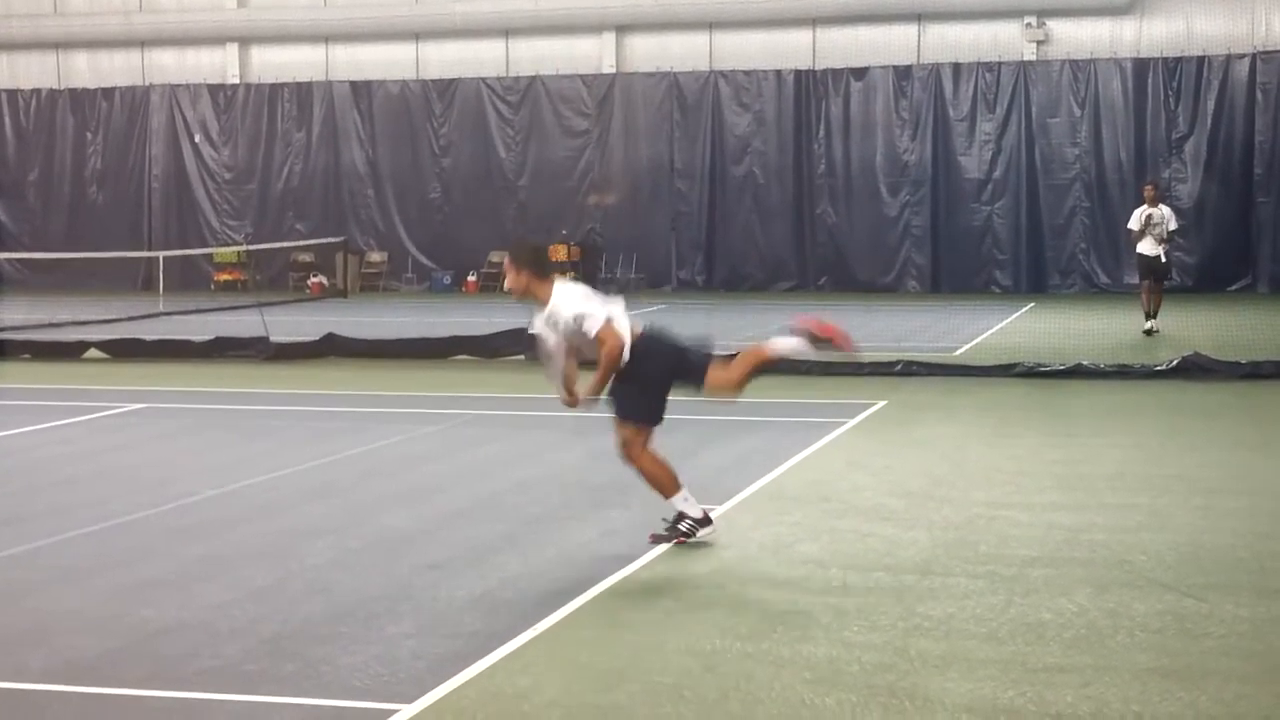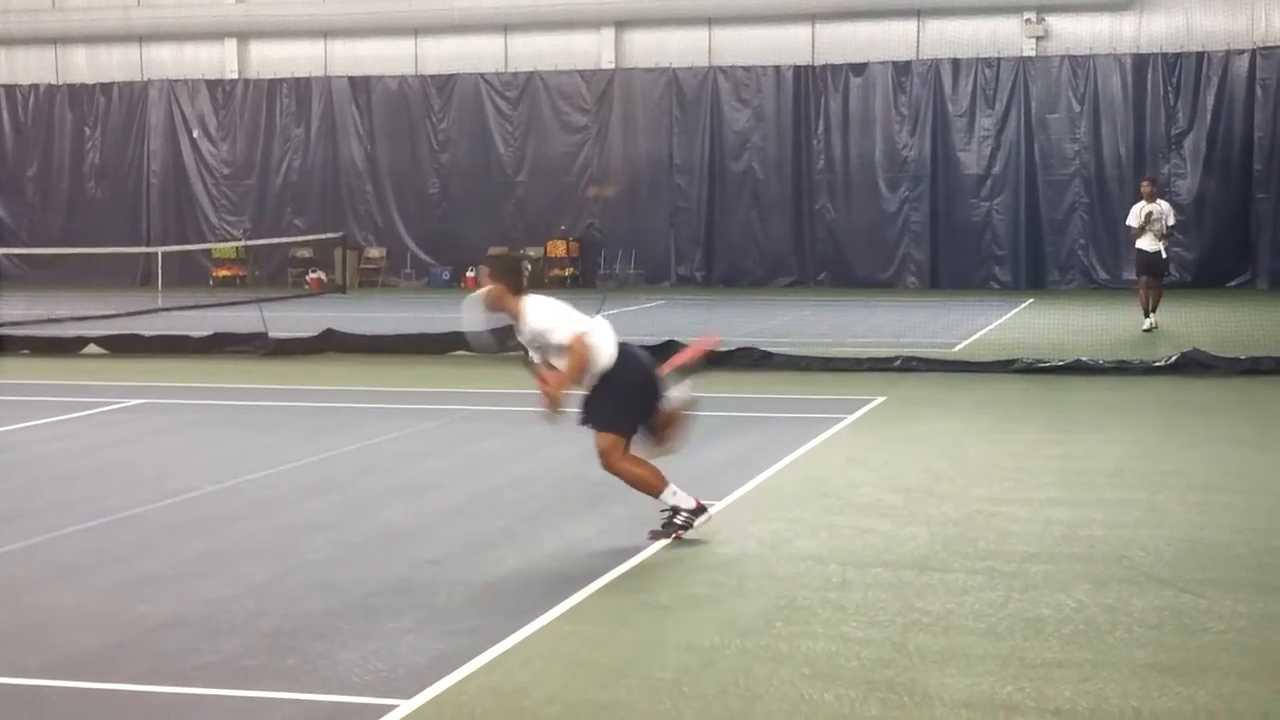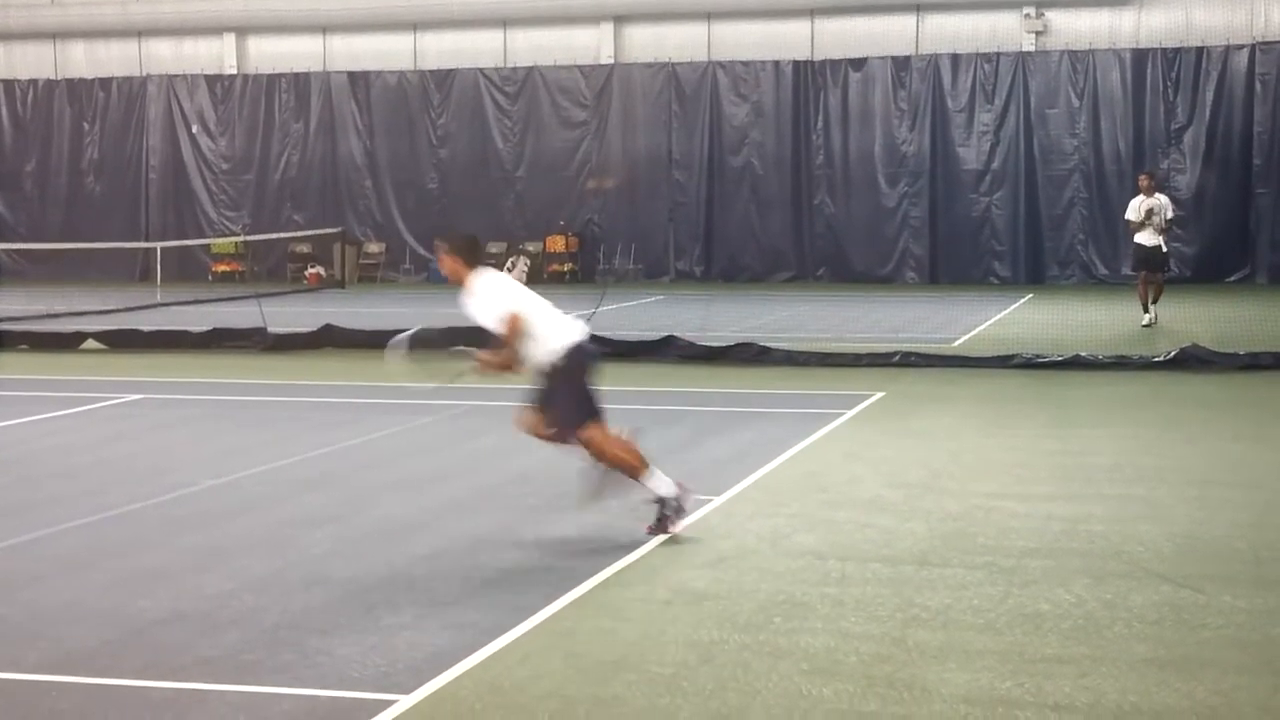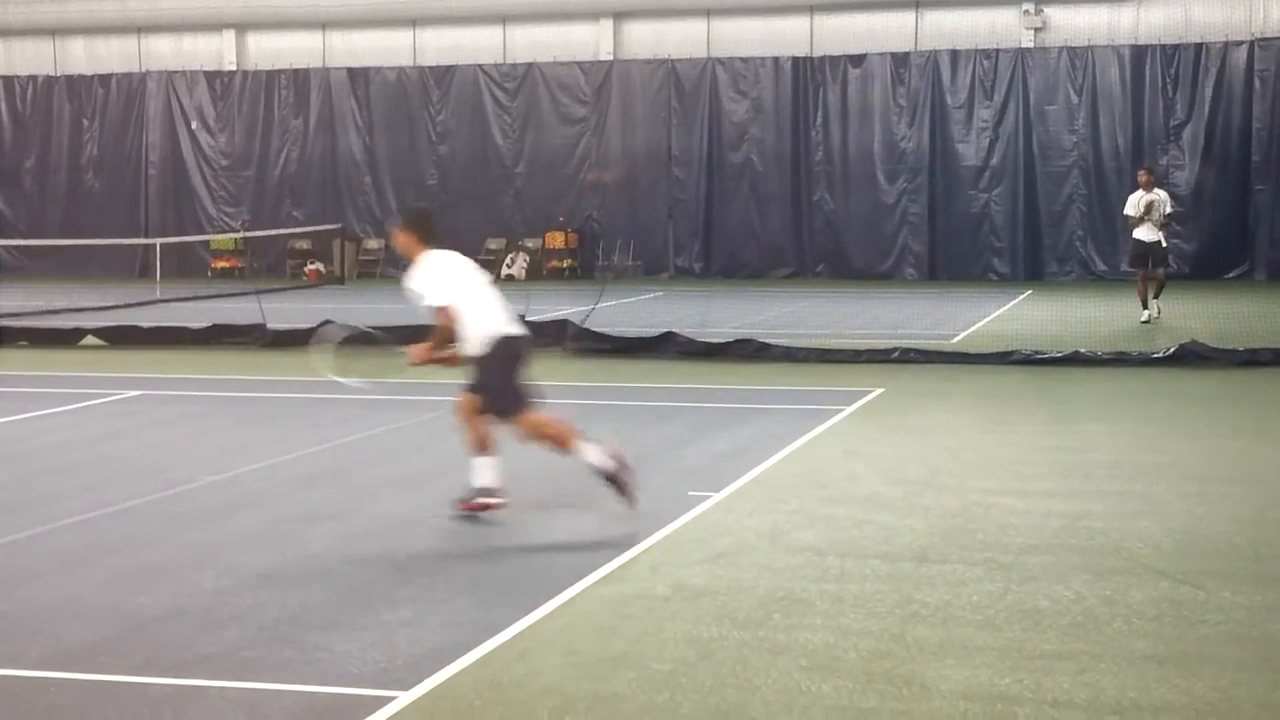
dt=0.1s
person 1, frame 1
left shoulder: (566, 304)
right shoulder: (544, 323)
left elbow: (612, 343)
right elbow: (564, 358)
left wrist: (595, 387)
right wrist: (568, 388)
left hip: (636, 355)
right hip: (628, 358)
person 1, frame 2
left shoulder: (541, 315)
right shoulder: (525, 326)
left elbow: (582, 350)
right elbow: (541, 365)
left wrist: (559, 387)
right wrist: (552, 384)
left hip: (617, 368)
right hip: (604, 375)
person 1, frame 3
left shoulder: (477, 293)
right shoulder: (493, 281)
left elbow: (515, 327)
left wrist: (499, 358)
right wrist: (504, 358)
left hip: (565, 356)
right hip: (570, 351)
left knee: (589, 436)
right knee: (533, 423)
left ankle: (668, 494)
person 1, frame 4
left shoulder: (420, 273)
right shoulder: (450, 259)
left elbow: (447, 322)
left wrist: (429, 349)
right wrist: (453, 352)
left hip: (497, 345)
right hip: (505, 339)
left knee: (525, 421)
right knee: (468, 407)
left ankle: (605, 462)
right ankle: (486, 487)
